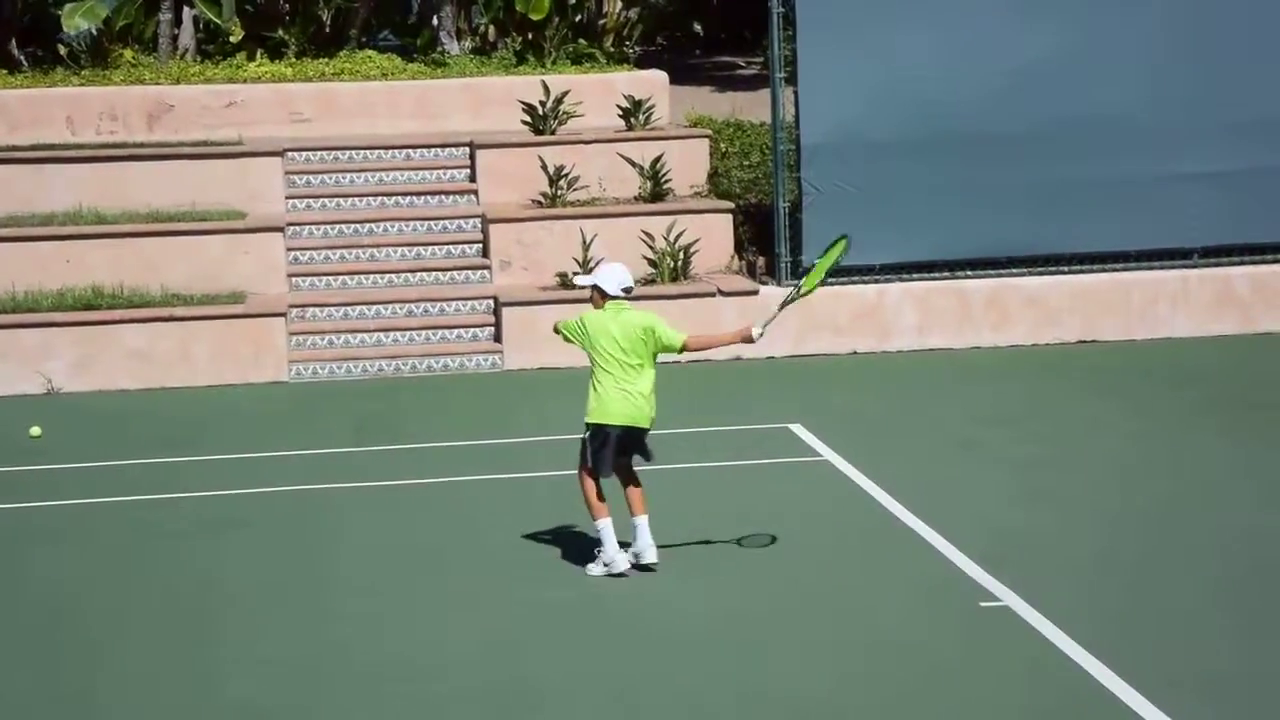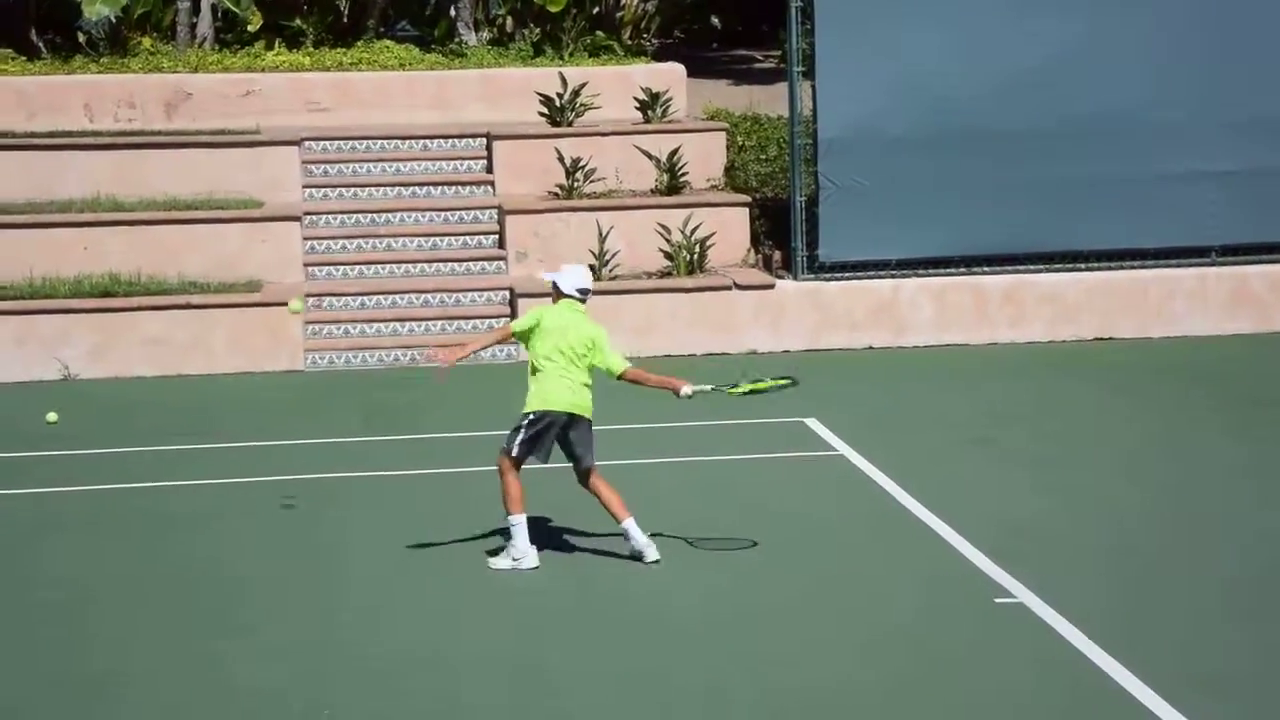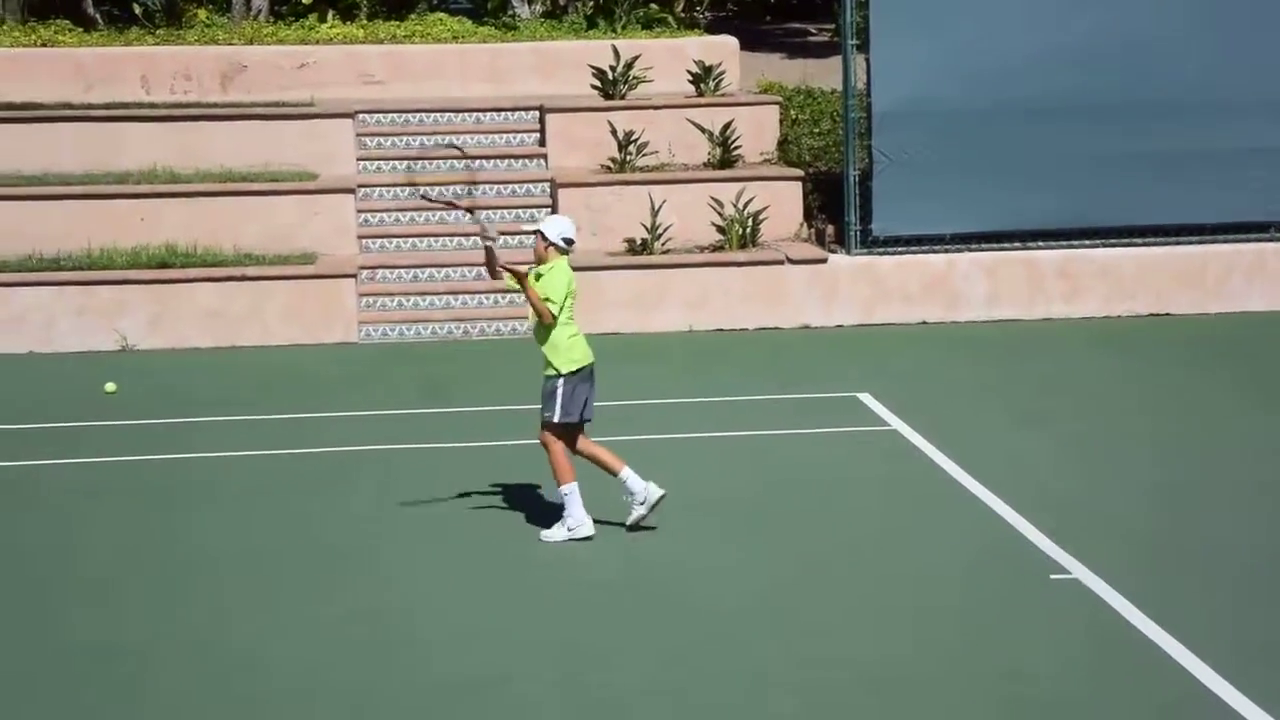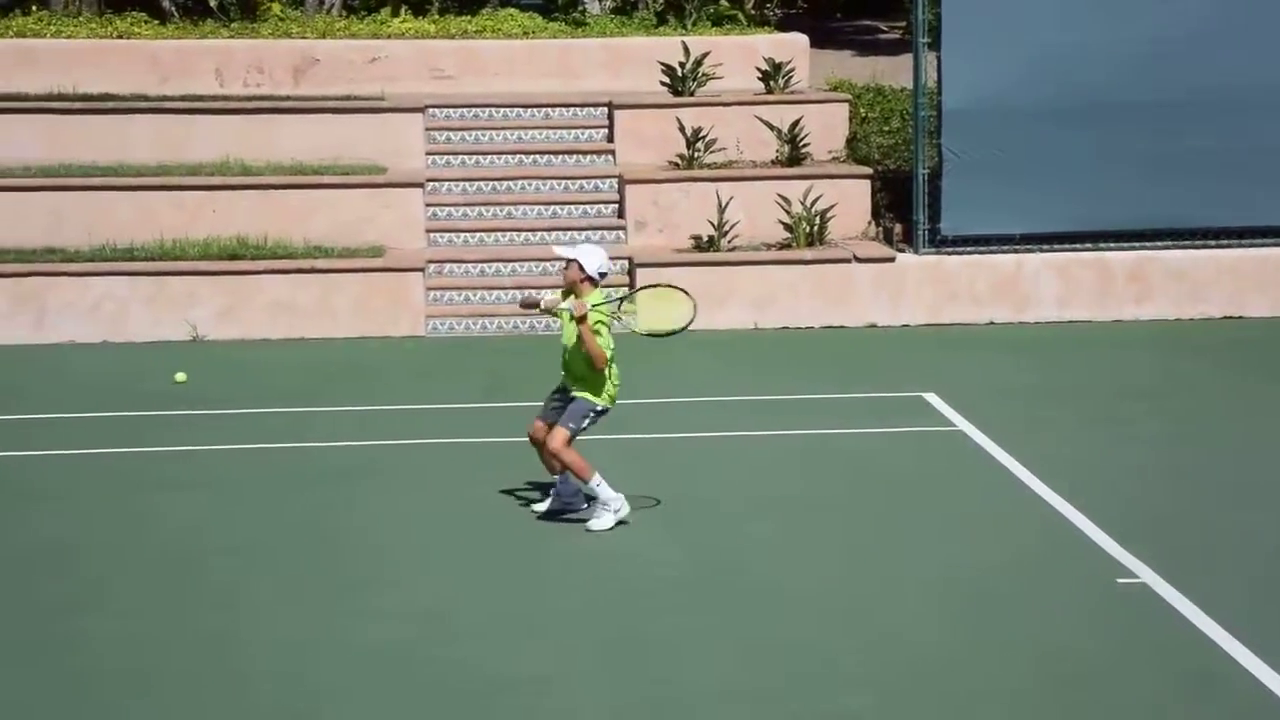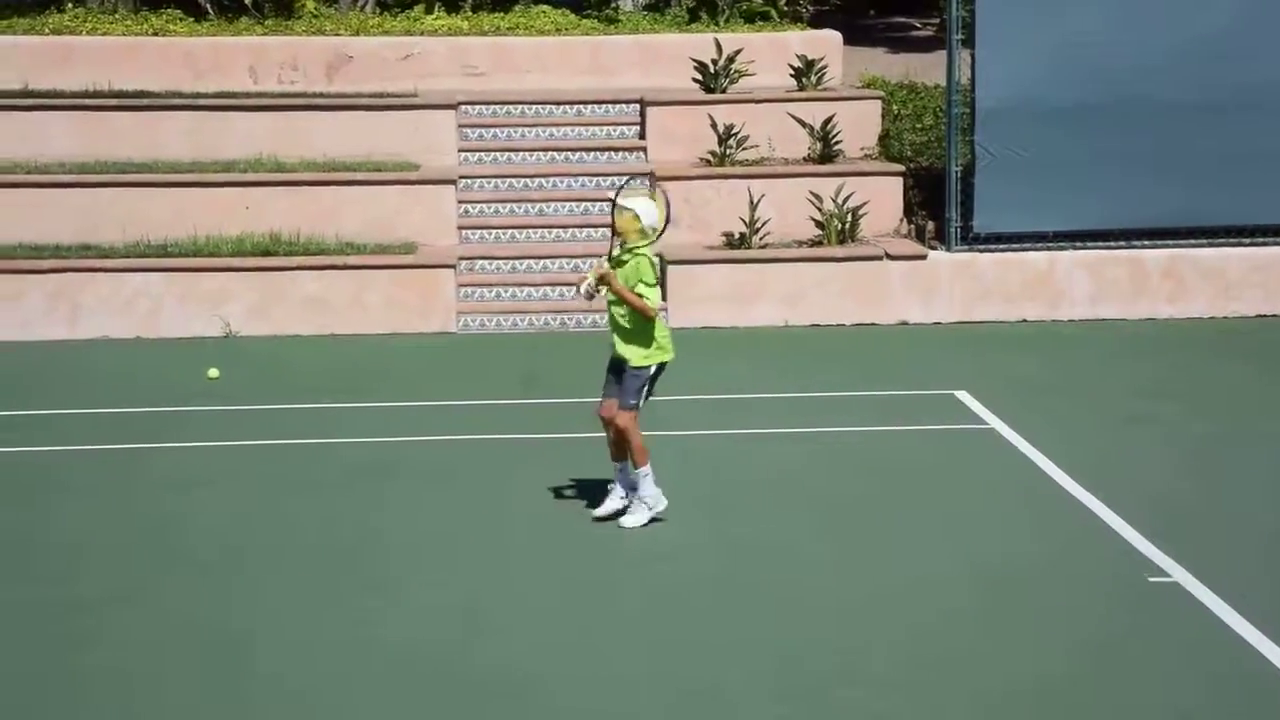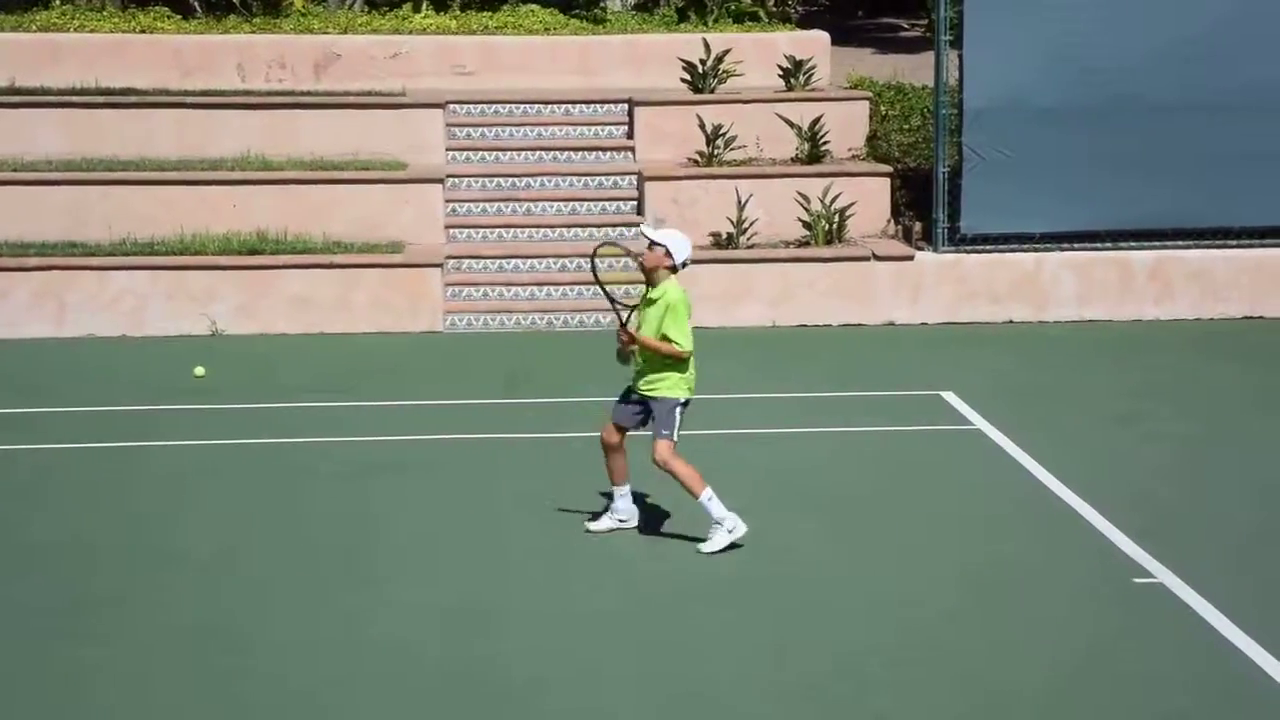
dt=0.3s
person 1, frame 1
left shoulder: (589, 322)
right shoulder: (646, 321)
left elbow: (557, 327)
right elbow: (688, 343)
left wrist: (567, 329)
right wrist: (742, 335)
left hip: (605, 414)
right hip: (641, 414)
left knee: (589, 478)
right knee: (624, 471)
left ankle: (611, 554)
right ankle: (644, 544)
person 1, frame 2
left shoulder: (542, 314)
right shoulder: (593, 330)
left elbow: (503, 333)
right elbow: (625, 371)
left wrist: (460, 351)
right wrist: (671, 383)
left hip: (546, 404)
right hip: (578, 408)
left knee: (508, 466)
right knee: (589, 476)
left ankle: (521, 549)
right ankle: (639, 541)
person 1, frame 3
left shoulder: (558, 274)
right shoulder: (544, 271)
left elbow: (545, 316)
right elbow: (497, 275)
left wrist: (524, 283)
right wrist: (491, 254)
left hip: (567, 365)
right hip: (569, 365)
left knee: (550, 437)
right knee: (574, 440)
left ankle: (576, 520)
right ankle: (640, 489)
person 1, frame 4
left shoulder: (597, 312)
right shoulder: (569, 297)
left elbow: (600, 362)
right elbow: (524, 303)
left wrist: (582, 324)
right wrist: (541, 301)
left hip: (594, 390)
right hip: (572, 384)
left knee: (556, 444)
right knee: (537, 433)
left ankle: (610, 501)
right ankle: (566, 495)
person 1, frame 5
left shoulder: (642, 260)
right shoulder: (618, 255)
left elbow: (650, 310)
right elbow: (596, 288)
left wrist: (613, 283)
right wrist: (590, 285)
left hip: (646, 353)
right hip: (624, 350)
left knee: (623, 422)
right knee: (607, 414)
left ankle: (648, 494)
right ankle: (621, 490)
person 1, frame 6
left shoulder: (675, 297)
right shoulder: (649, 291)
left elbow: (681, 351)
left wrist: (638, 339)
right wrist: (626, 345)
left hip: (670, 385)
right hip: (644, 381)
left knee: (664, 455)
right knee: (610, 437)
left ankle: (725, 521)
right ankle: (623, 510)
